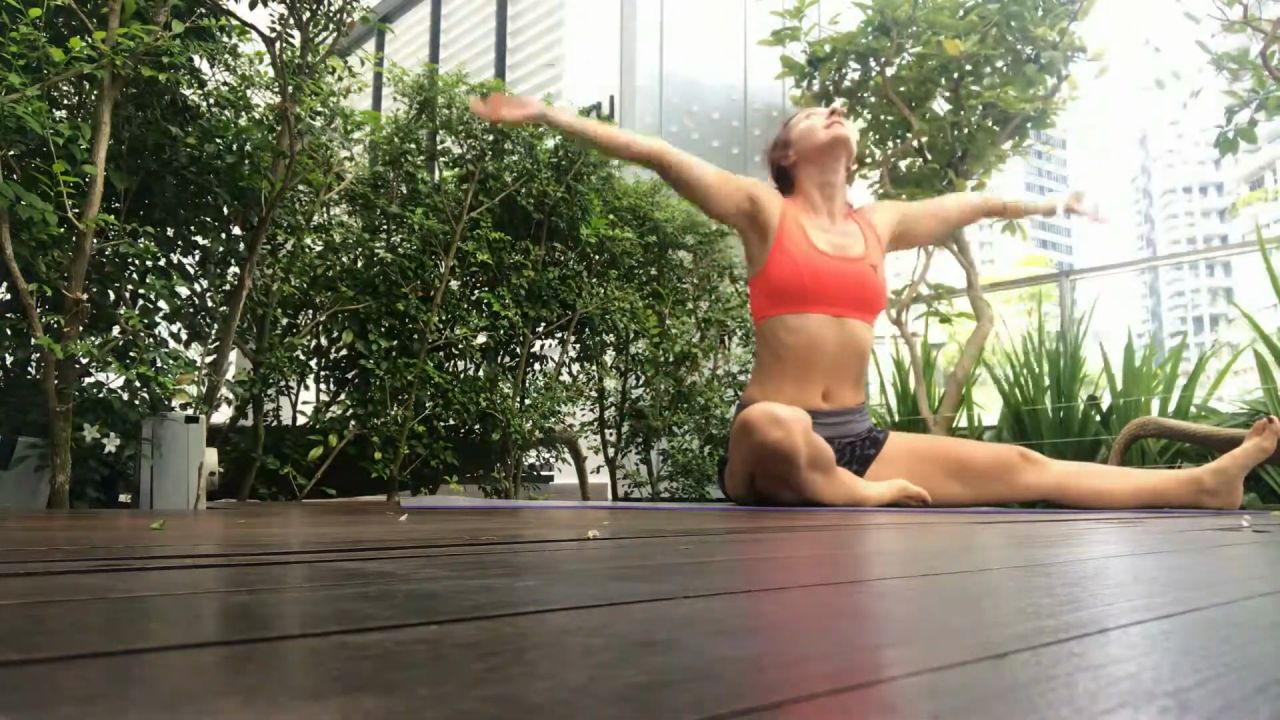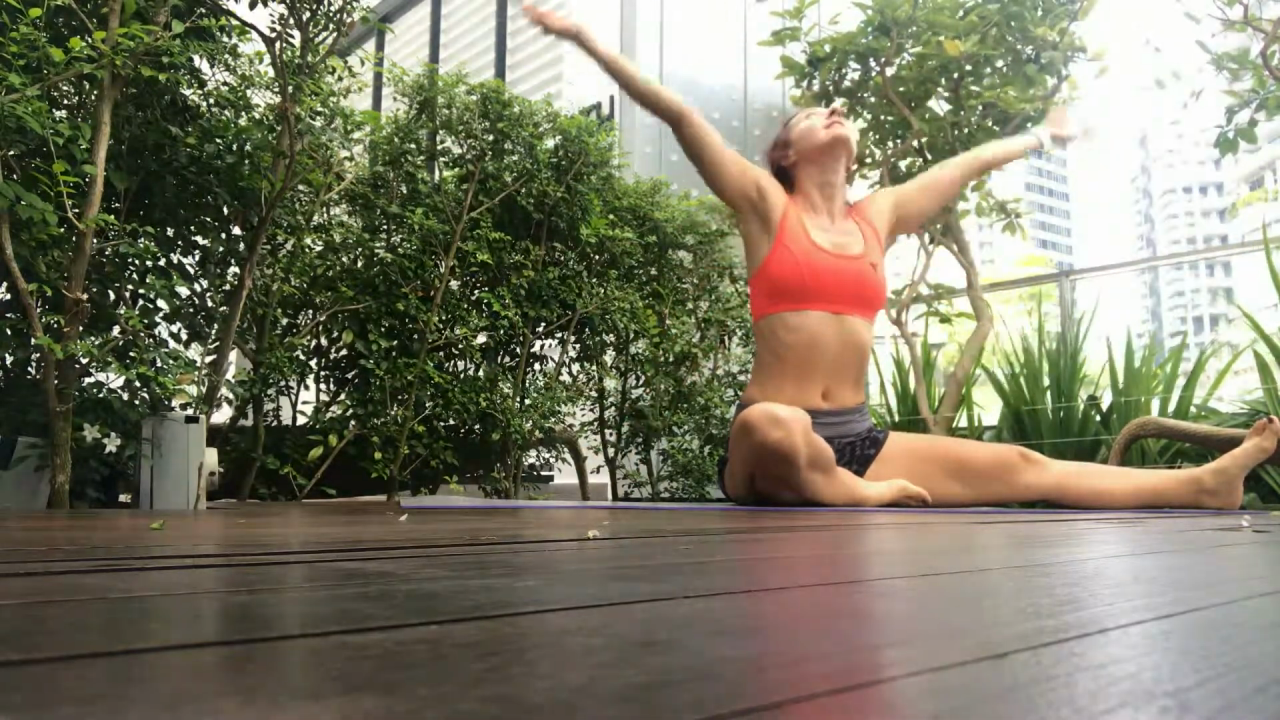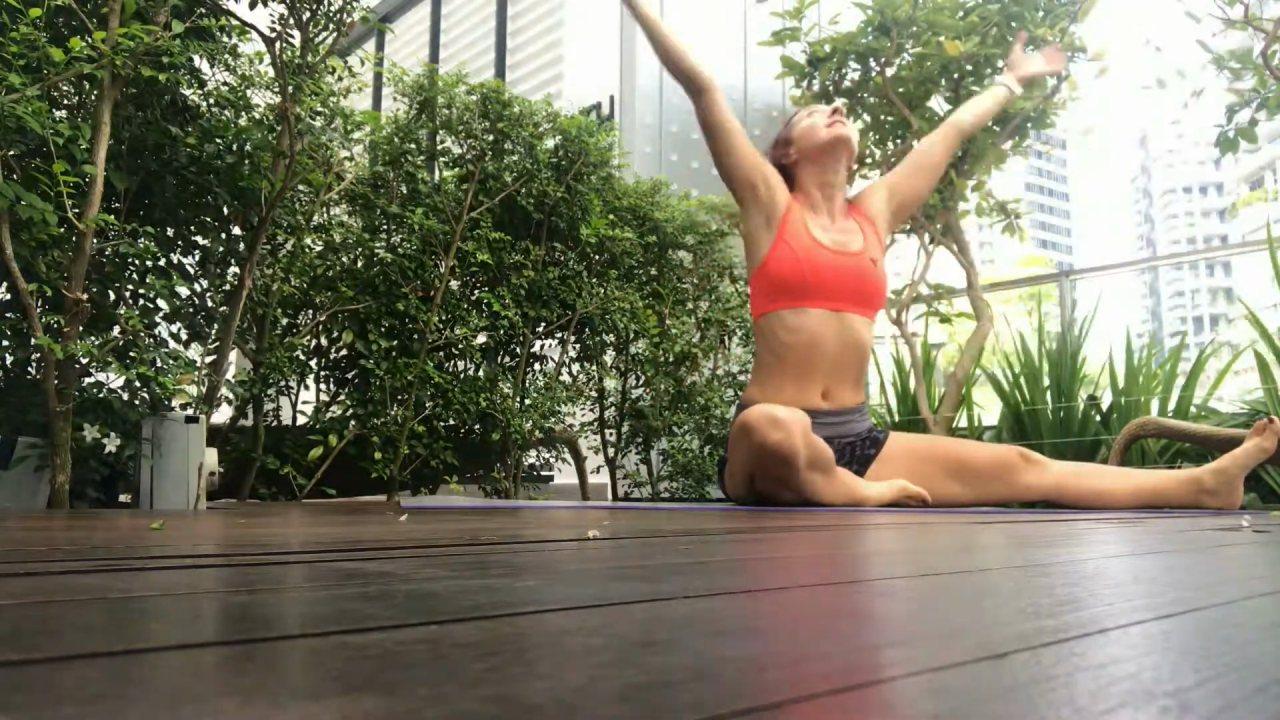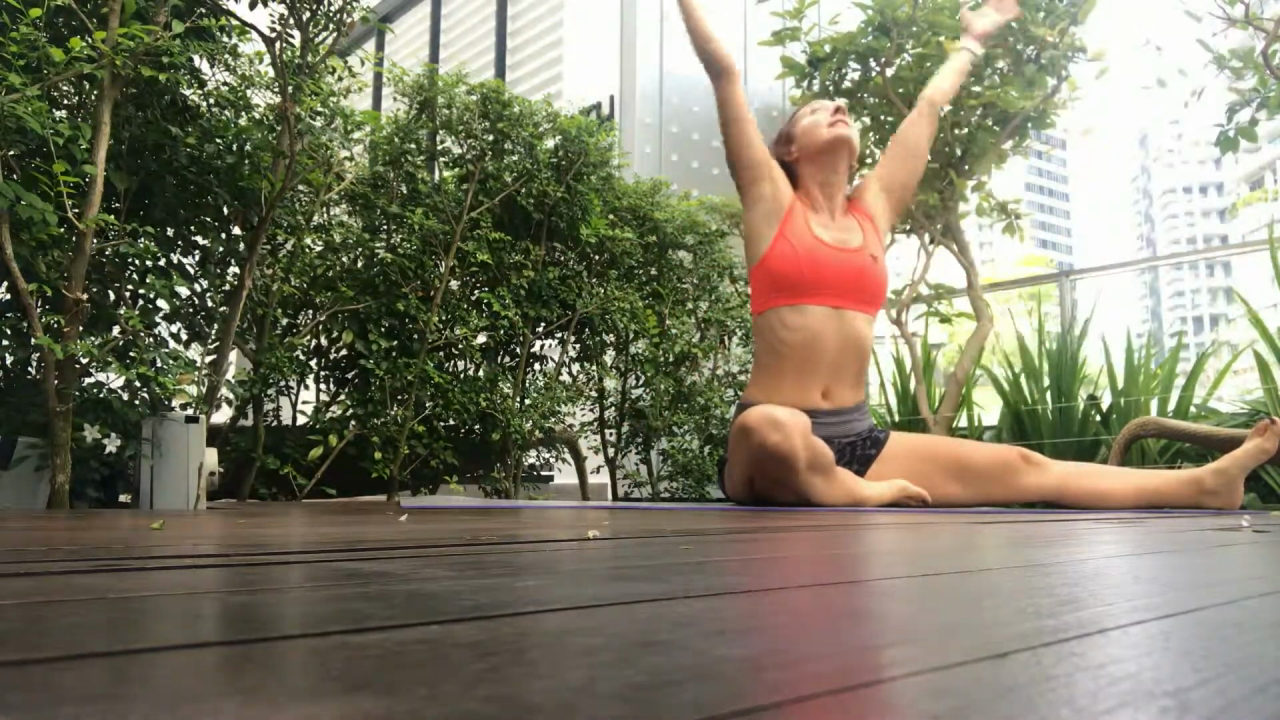
dt=0.1s
person 1, frame 1
left shoulder: (878, 226)
right shoulder: (767, 214)
left elbow: (967, 207)
right elbow: (661, 158)
left wrist: (1046, 202)
right wrist: (551, 117)
left hip: (860, 439)
right hip: (779, 443)
left knee: (1022, 468)
right knee: (770, 427)
left ankle: (1206, 479)
right ankle: (860, 505)
person 1, frame 2
left shoulder: (877, 217)
right shoulder: (767, 207)
left elbow: (970, 161)
right elbow: (683, 117)
left wrist: (1039, 137)
left hip: (858, 438)
right hip: (771, 438)
left knee: (1018, 467)
right knee: (775, 429)
left ankle: (1196, 484)
right ankle: (862, 497)
person 1, frame 3
left shoulder: (872, 214)
right shoulder: (769, 207)
left elbow: (948, 134)
right elbow: (702, 89)
left wrist: (1012, 81)
left hip: (856, 439)
right hip: (778, 438)
left knee: (1018, 466)
right knee: (773, 435)
left ankle: (1202, 483)
right ankle: (865, 500)
person 1, frame 4
left shoulder: (870, 210)
right shoulder: (772, 204)
left elbow: (928, 111)
right elbow: (725, 73)
left hip: (857, 438)
right hip: (767, 439)
left knee: (1024, 470)
right knee: (775, 434)
left ankle: (1205, 484)
right ankle: (857, 498)
